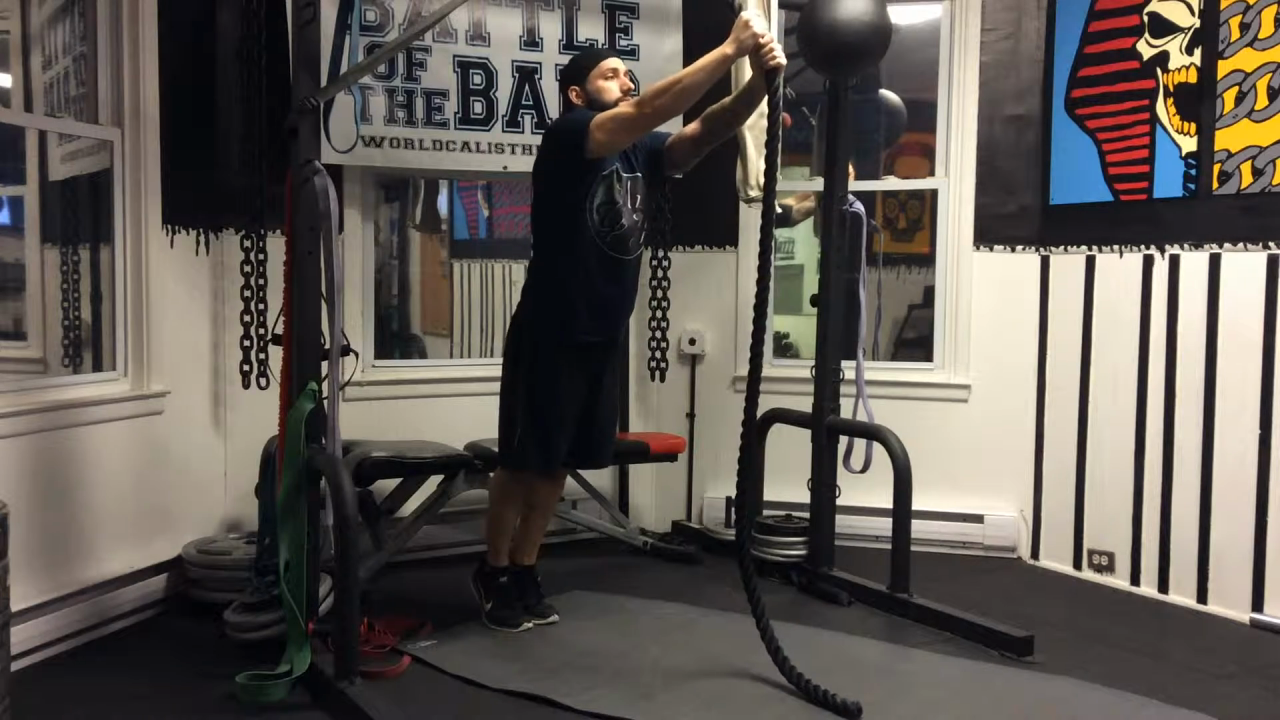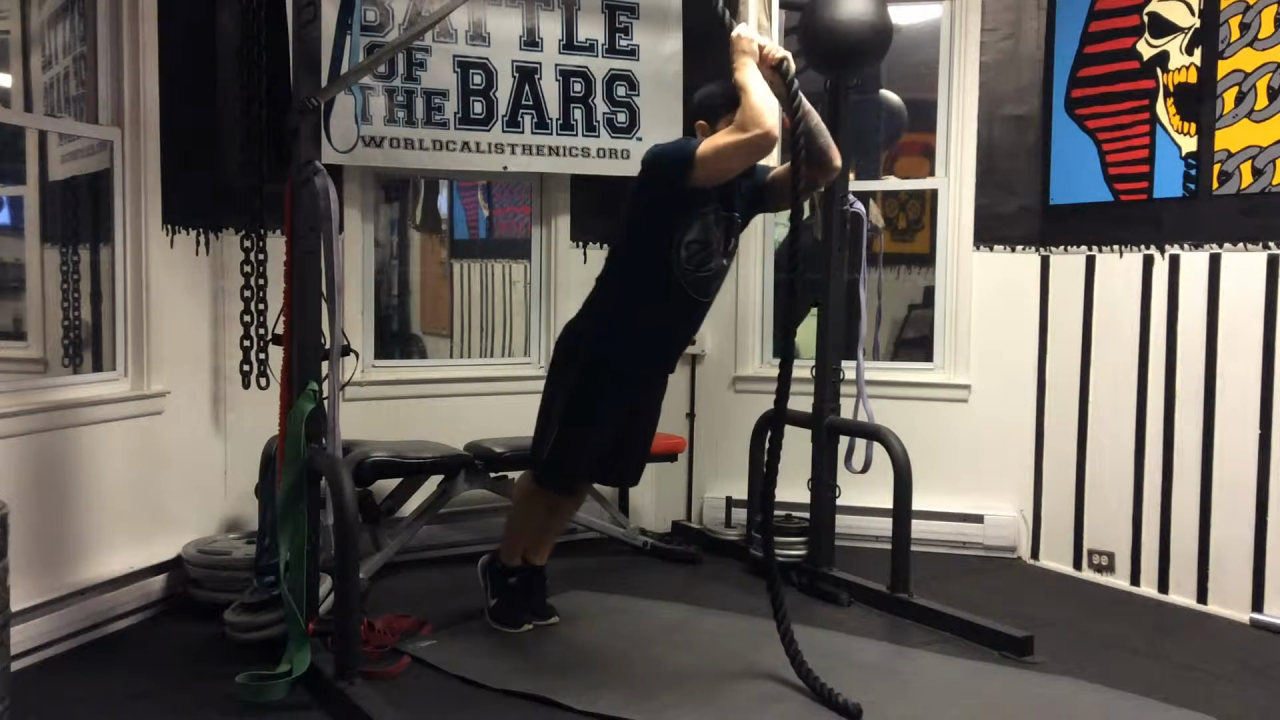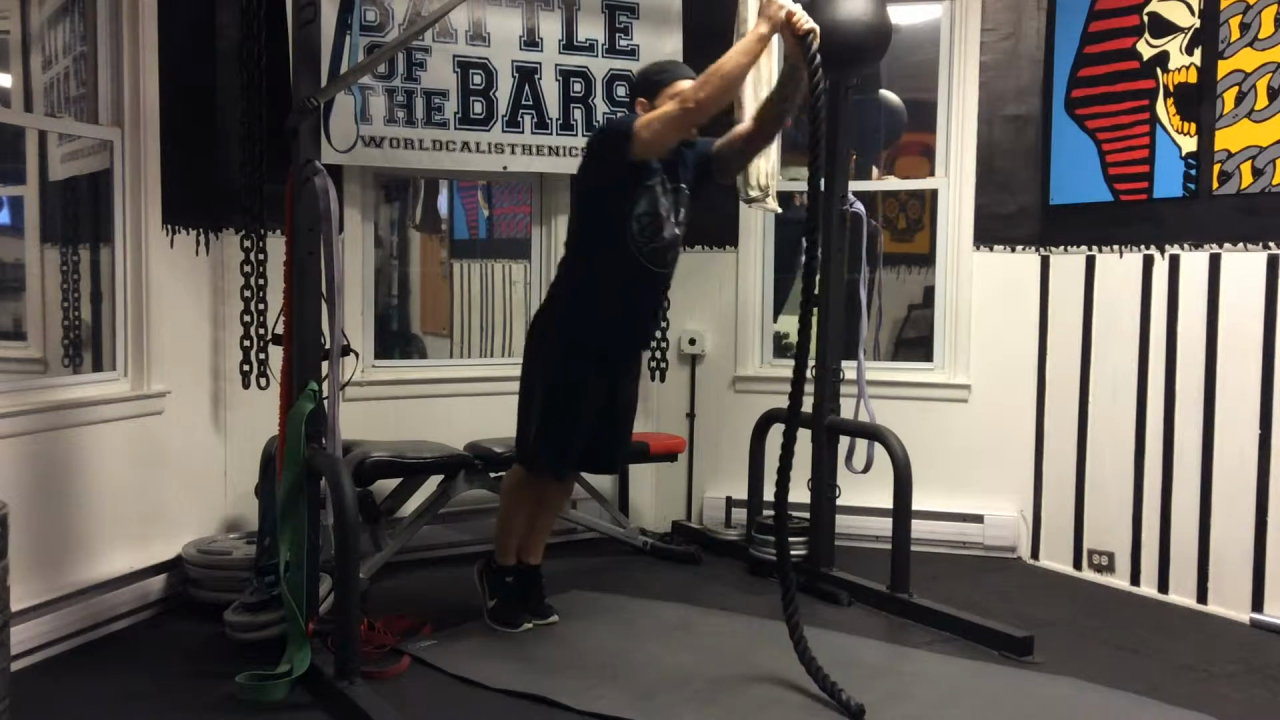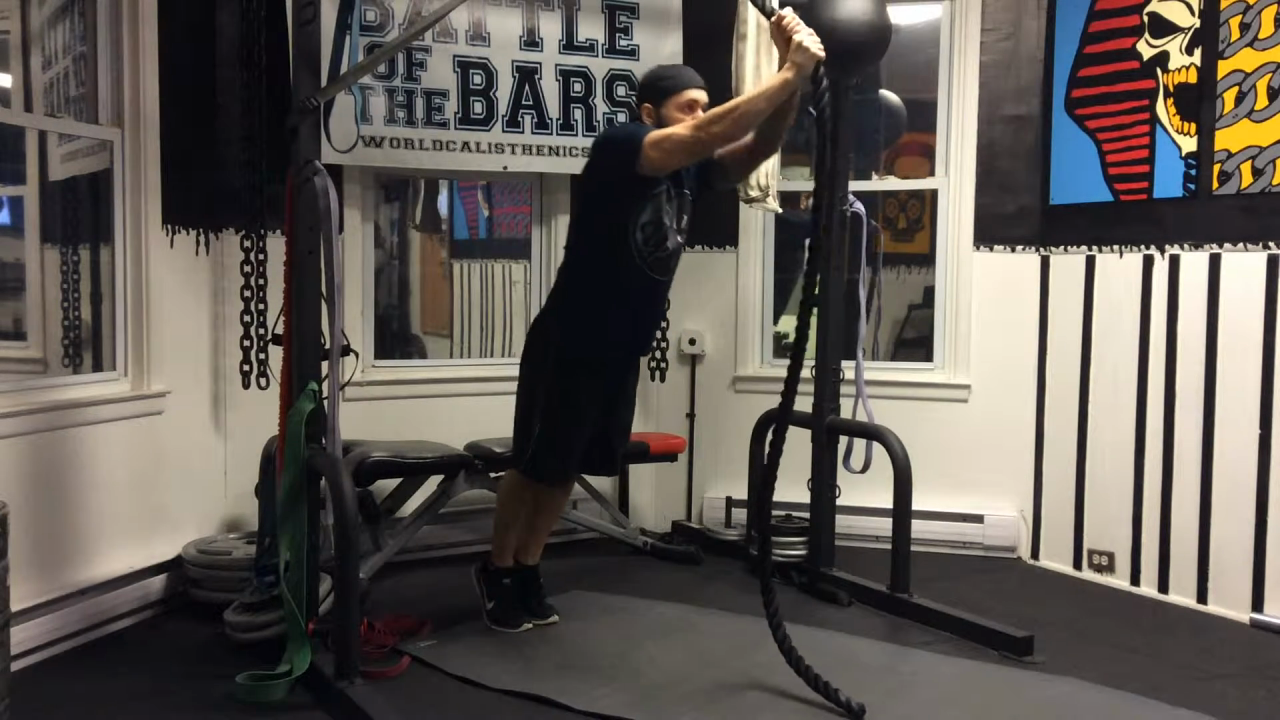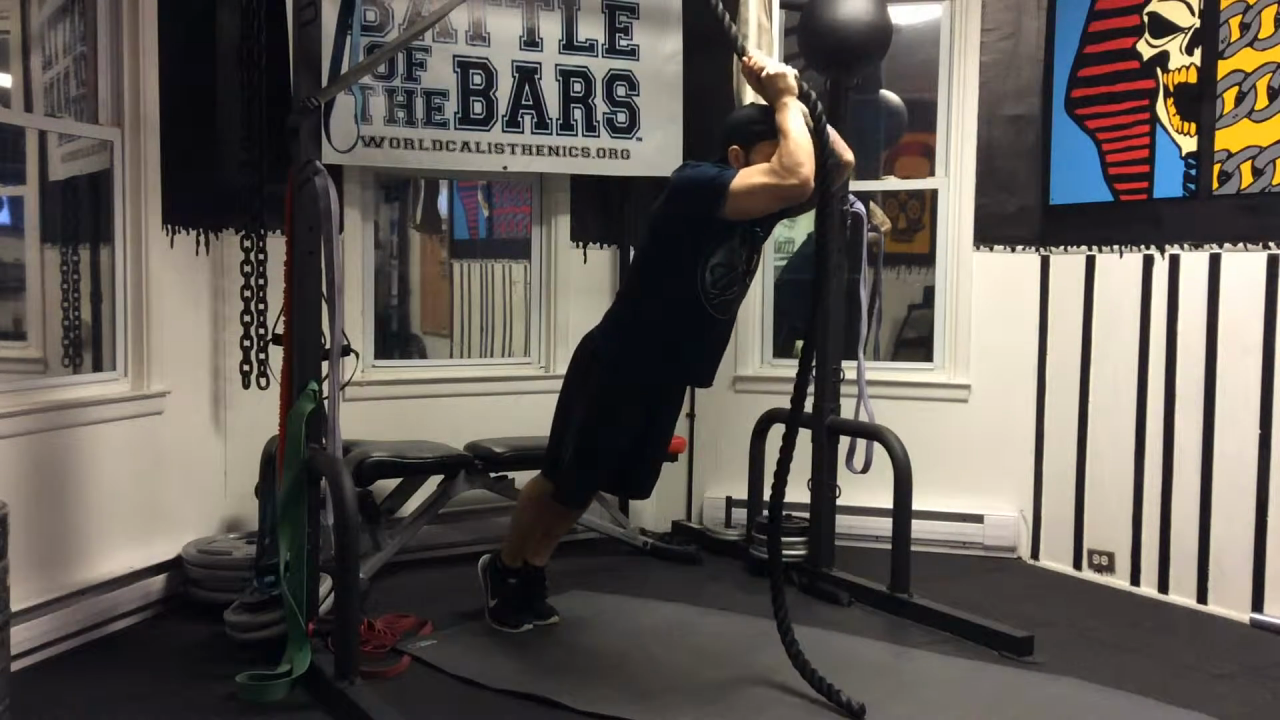
dt=1s
person 1, frame 1
left shoulder: (641, 151)
right shoulder: (566, 138)
left elbow: (706, 130)
right elbow: (652, 109)
left wrist: (758, 80)
right wrist: (730, 48)
left hip: (603, 336)
right hip: (550, 335)
left knee: (556, 463)
right knee: (523, 461)
left ankle: (523, 571)
right ankle: (493, 573)
person 1, frame 2
left shoulder: (745, 187)
right shoulder: (667, 164)
left elbow: (824, 166)
right elbow: (760, 135)
left wrist: (784, 84)
right wrist: (744, 63)
left hip: (651, 365)
right hip: (598, 354)
left knee: (582, 477)
right knee: (553, 472)
left ankle: (532, 572)
right ankle: (504, 569)
person 1, frame 3
left shoulder: (690, 161)
right shoulder: (614, 143)
left elbow: (760, 130)
right elbow: (701, 103)
left wrist: (795, 62)
left hip: (623, 346)
right hip: (569, 339)
left knee: (569, 466)
right knee: (539, 462)
left ankle: (529, 572)
right ankle: (500, 572)
person 1, frame 4
left shoulder: (691, 168)
right shoulder: (617, 146)
left elbow: (760, 143)
right elbow: (707, 135)
left wrist: (792, 73)
right wrist: (790, 74)
left hip: (623, 349)
right hip: (570, 345)
left knee: (567, 469)
right knee: (538, 466)
left ankle: (526, 572)
right ankle: (496, 573)
person 1, frame 5
left shoulder: (762, 205)
right shoulder: (695, 186)
left elbow: (841, 163)
right elbow: (797, 179)
left wrist: (788, 99)
right wrist: (784, 101)
left hip: (668, 377)
right hip: (615, 367)
left knee: (592, 485)
right knee: (566, 482)
left ankle: (532, 573)
right ankle: (503, 570)
